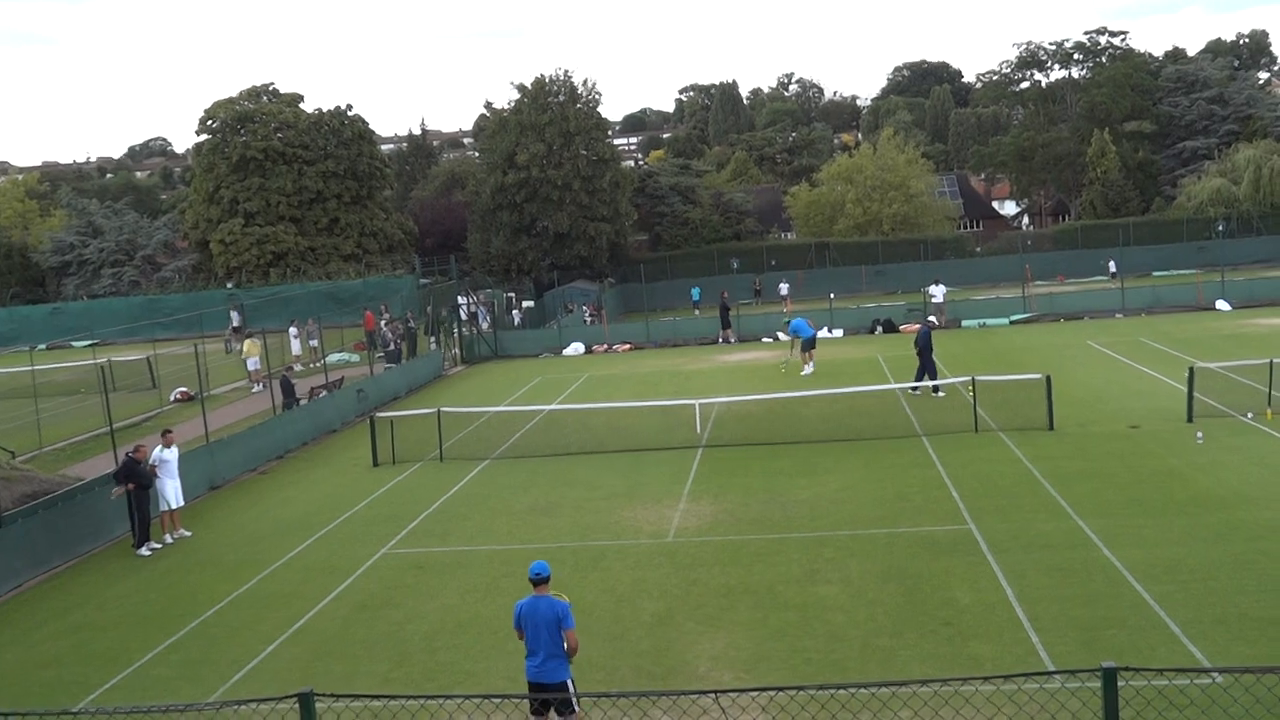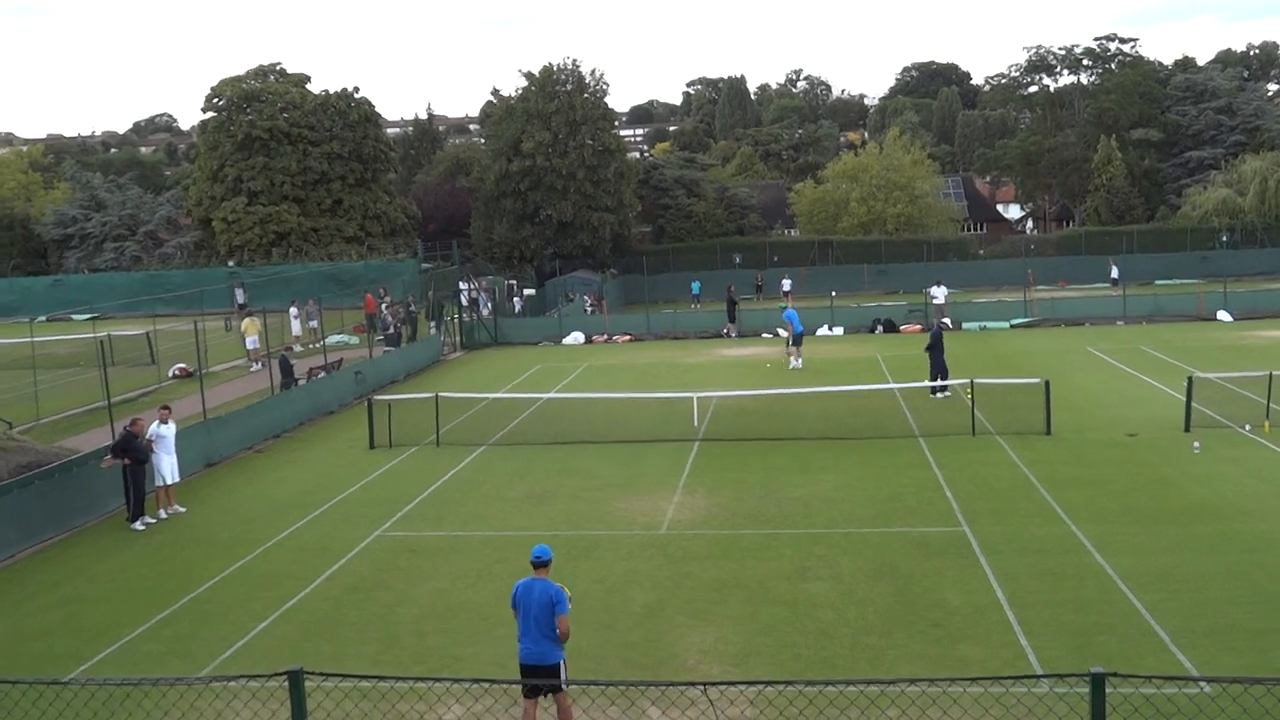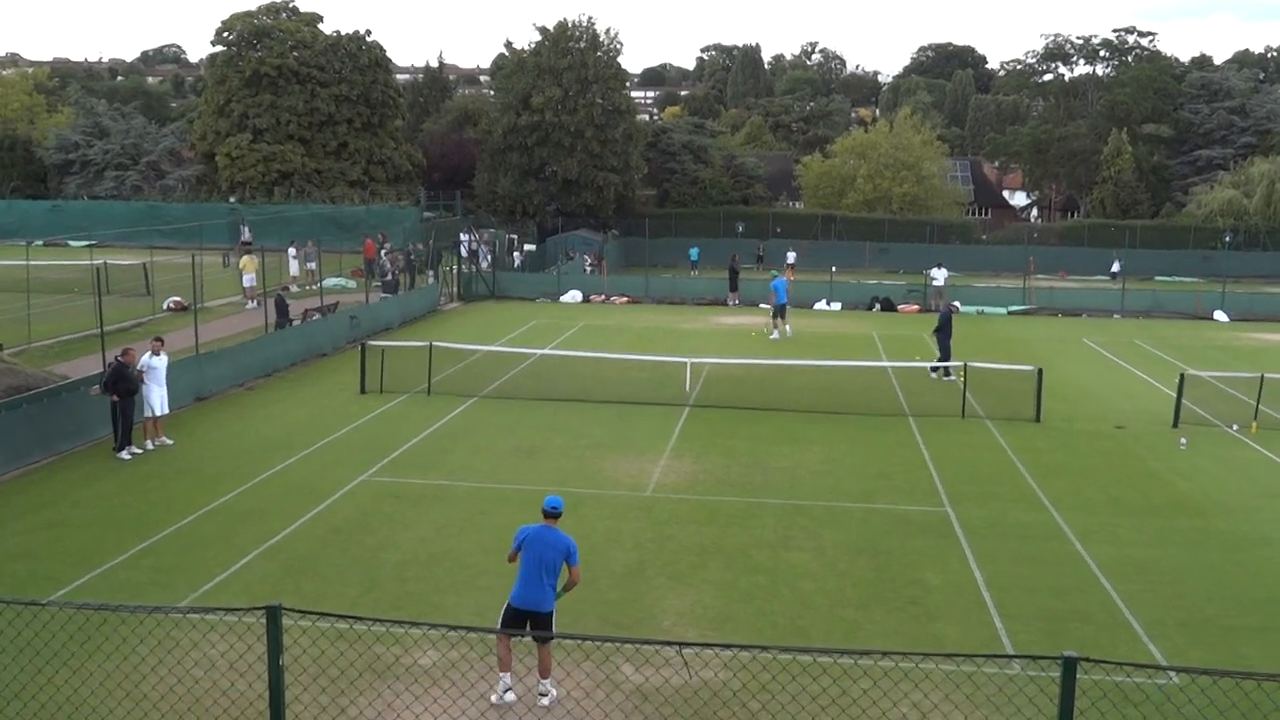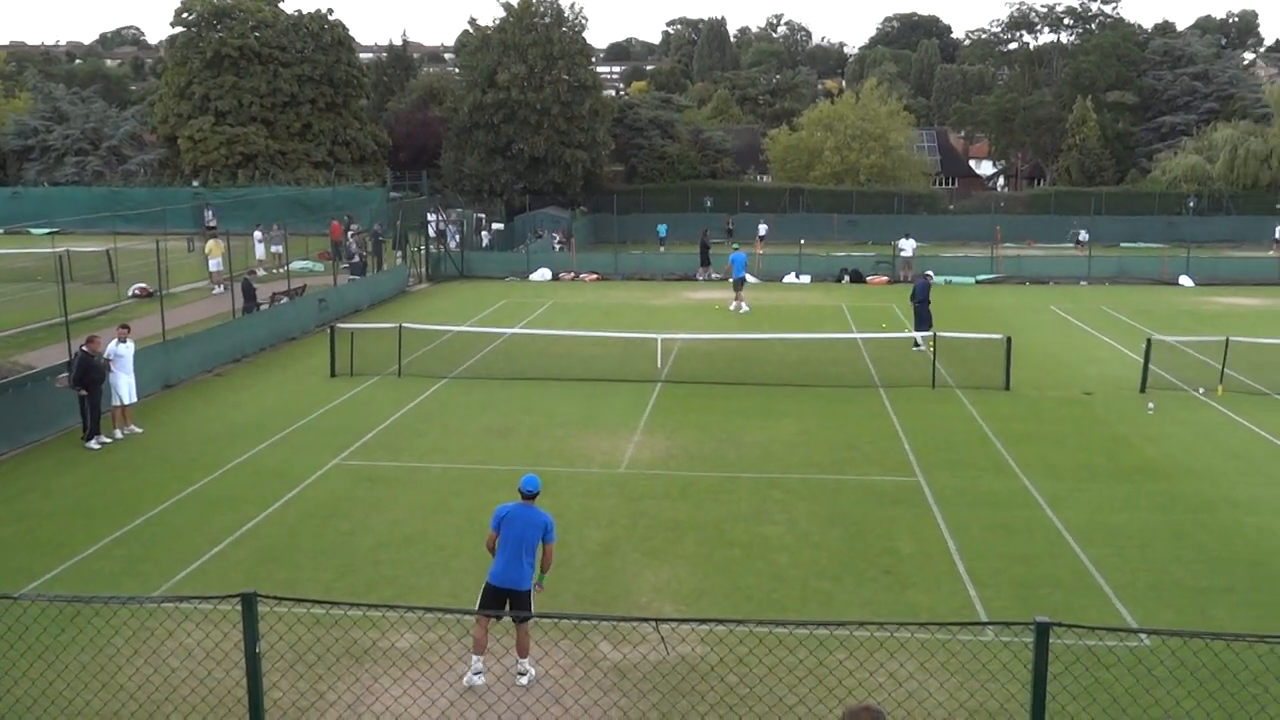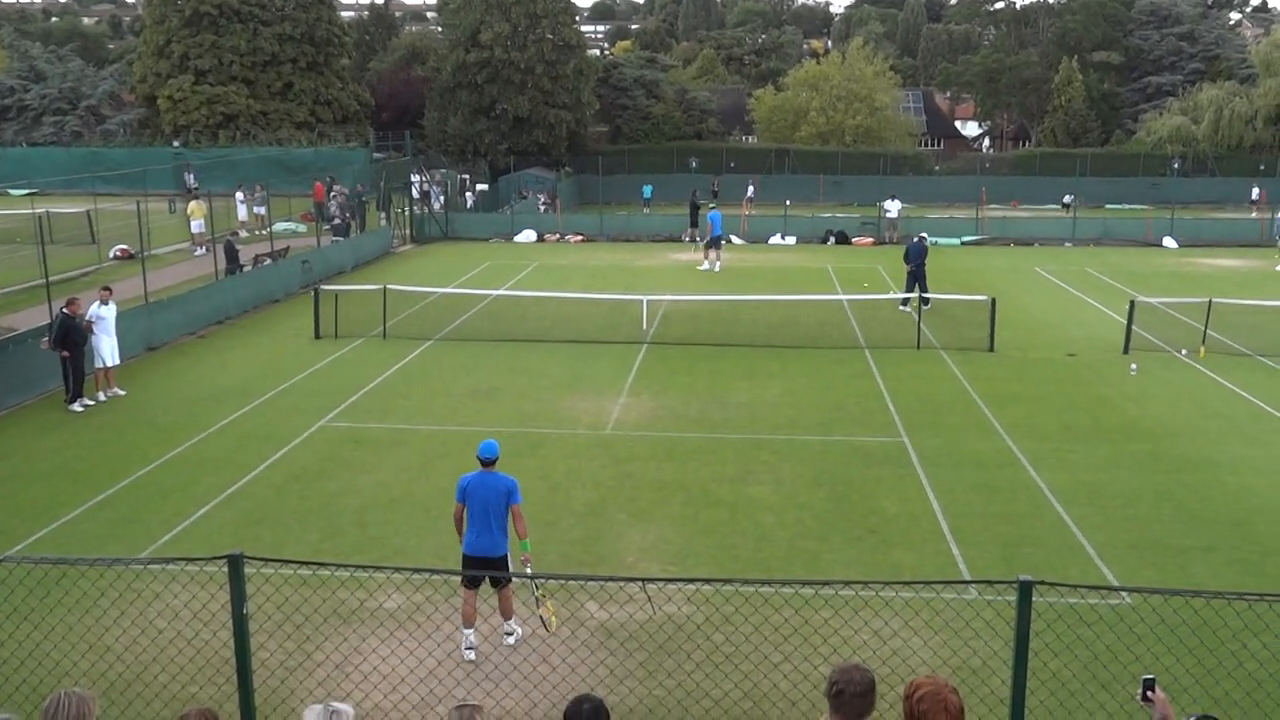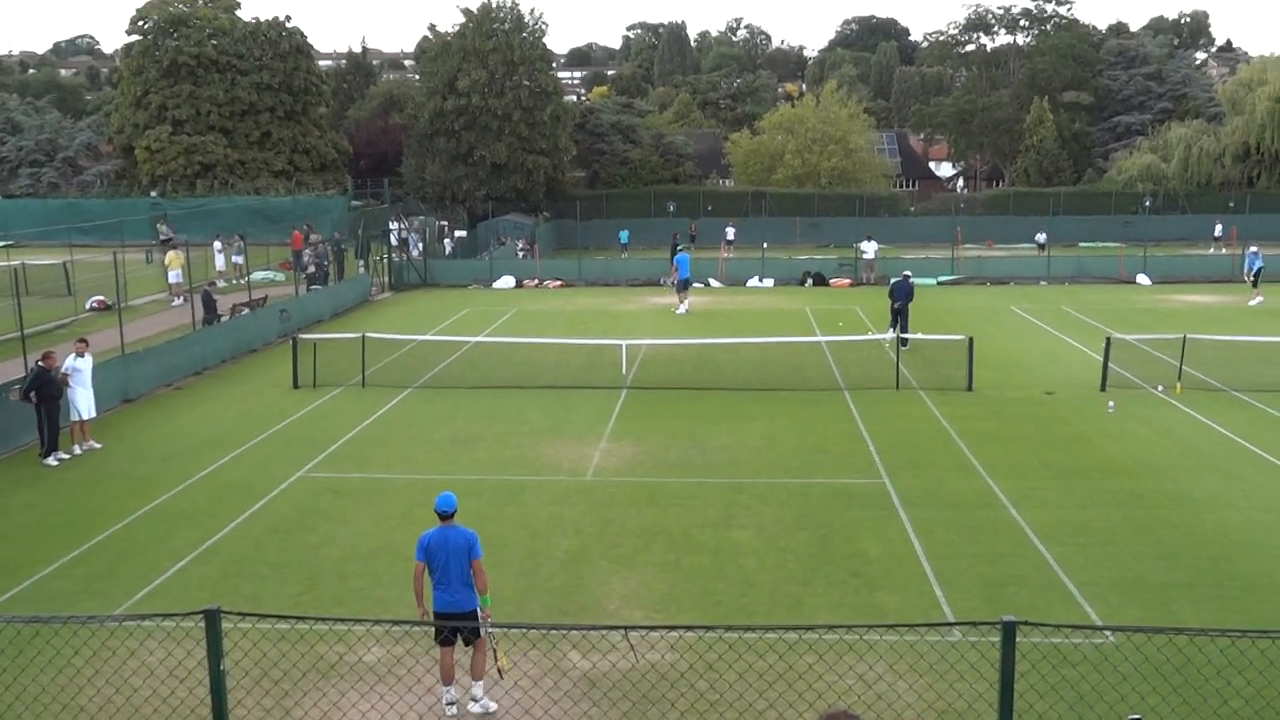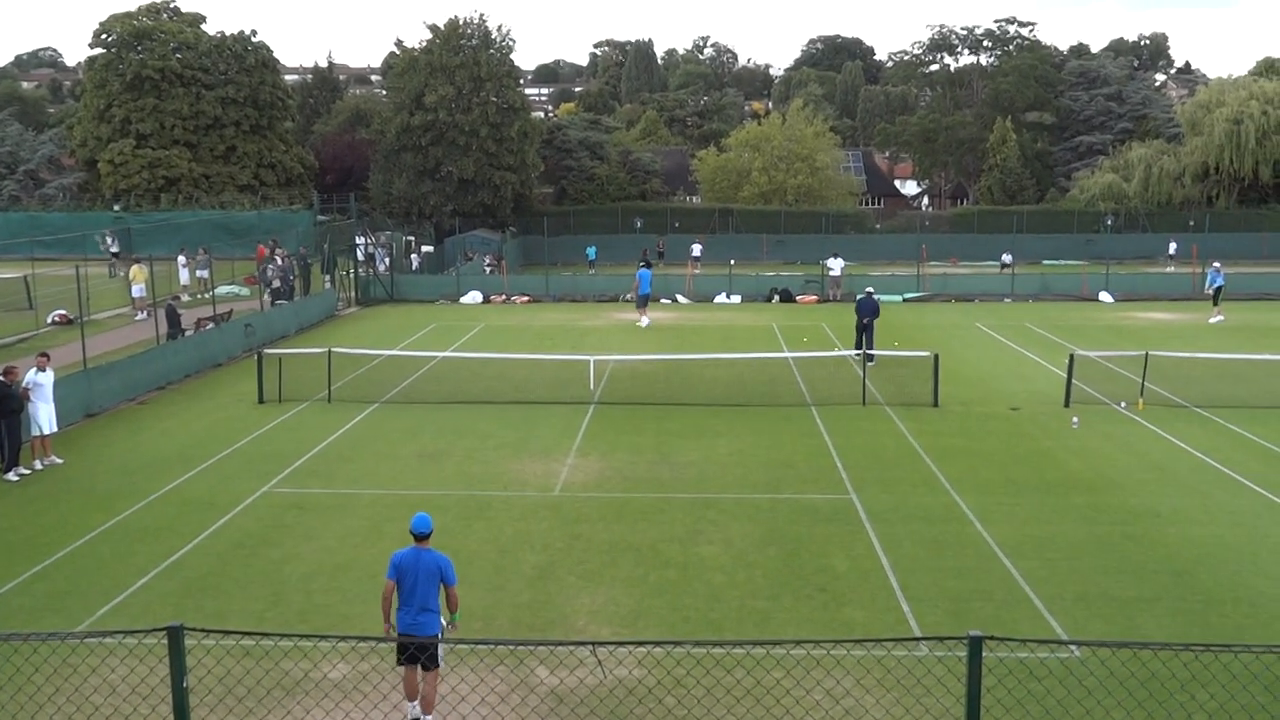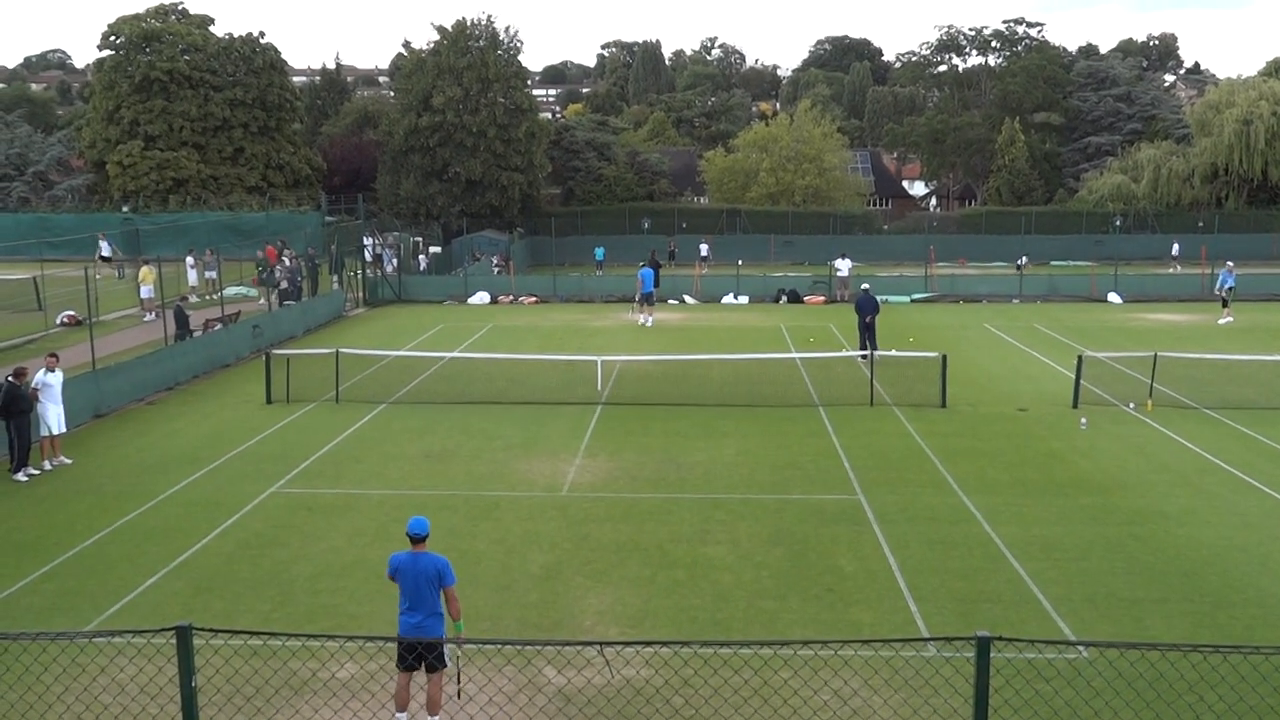
dt=0.4s
person 1, frame 1
left shoulder: (520, 606)
right shoulder: (560, 606)
right elbow: (573, 644)
right wrist: (568, 658)
left hip: (533, 674)
right hip: (558, 674)
person 1, frame 2
left shoulder: (518, 587)
right shoulder: (556, 591)
right elbow: (564, 630)
right wrist: (561, 643)
left hip: (526, 655)
right hip: (551, 656)
left knee: (529, 703)
right knee: (561, 699)
person 1, frame 3
left shoulder: (525, 531)
right shoulder: (568, 543)
left elbow: (510, 559)
right elbow: (575, 578)
right wrist: (559, 593)
left hip: (519, 600)
right hip: (545, 604)
left knee: (503, 638)
right knee: (544, 648)
left ankle: (505, 687)
right ankle: (544, 692)
person 1, frame 4
left shoulder: (503, 511)
right shoulder: (546, 520)
left elbow: (489, 544)
right elbow: (548, 556)
right wrist: (541, 579)
left hip: (497, 579)
right hip: (523, 582)
left knee: (481, 621)
right knee: (522, 627)
left ankle: (476, 670)
right ankle: (523, 671)
person 1, frame 5
left shoulder: (465, 481)
right shoulder: (509, 483)
left elbow: (457, 515)
right elbow: (517, 517)
left wrist: (461, 536)
right wrist: (525, 547)
left hip: (472, 548)
right hip: (498, 548)
left knee: (469, 595)
right knee: (504, 590)
left ankle: (468, 645)
right ankle: (510, 631)
person 1, frame 6
left shoulder: (426, 539)
right shoulder: (470, 536)
left elbow: (419, 575)
right elbow: (478, 572)
left wrist: (420, 605)
right wrist: (486, 603)
left hip: (441, 606)
right hip: (467, 604)
left knee: (446, 652)
right knee: (479, 647)
left ankle: (449, 699)
right ankle: (477, 698)
person 1, frame 7
left shoulder: (398, 558)
right shoulder: (442, 561)
left elbow: (387, 594)
right elbow: (451, 596)
left wrist: (386, 621)
right wrist: (453, 618)
left hip: (404, 626)
right hip: (429, 628)
left knee: (410, 670)
right knee: (430, 676)
person 1, frame 8
left shoulder: (396, 560)
right shoulder: (440, 563)
right elbow: (451, 599)
right wrist: (459, 627)
left hip: (406, 630)
right hip: (433, 631)
left knee: (403, 678)
right knee: (435, 680)
